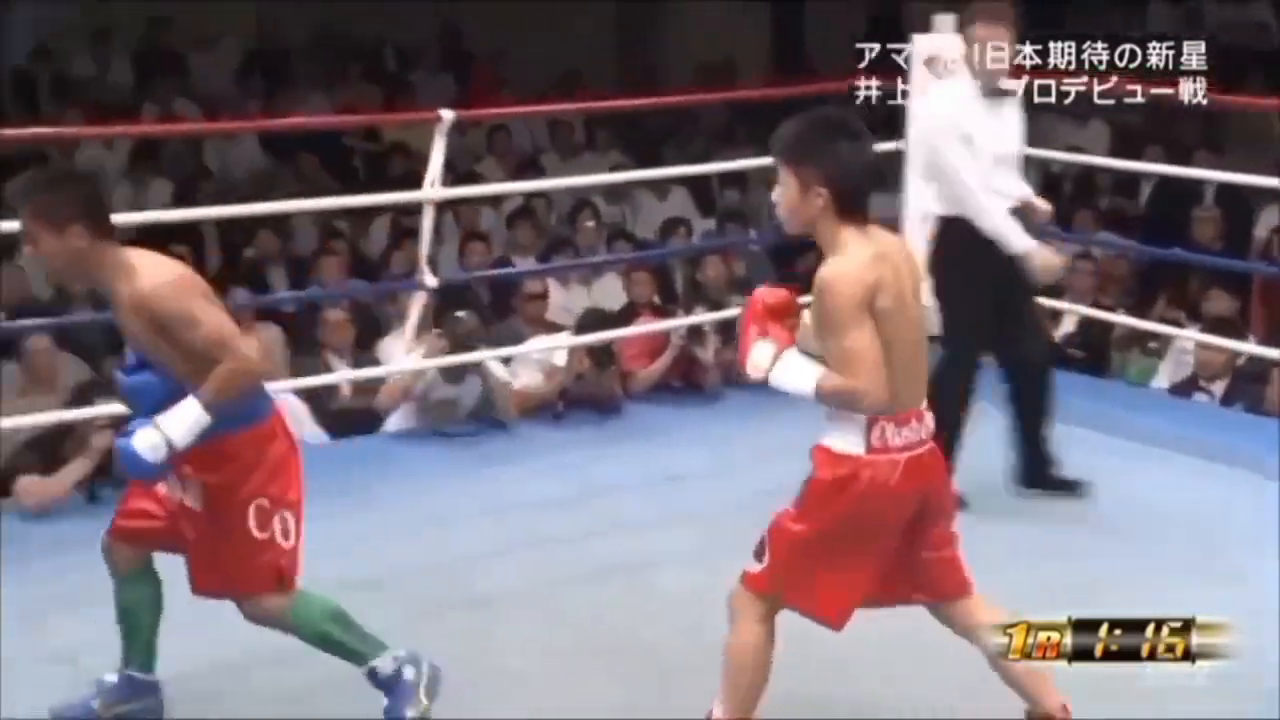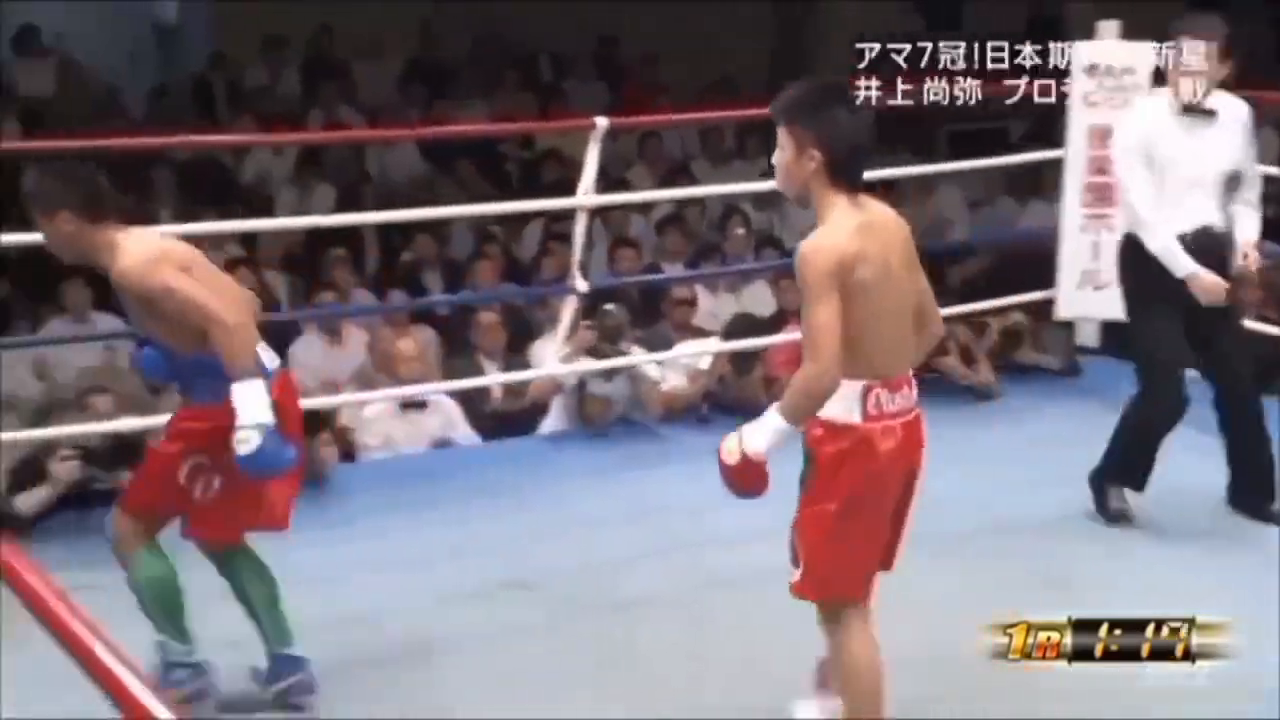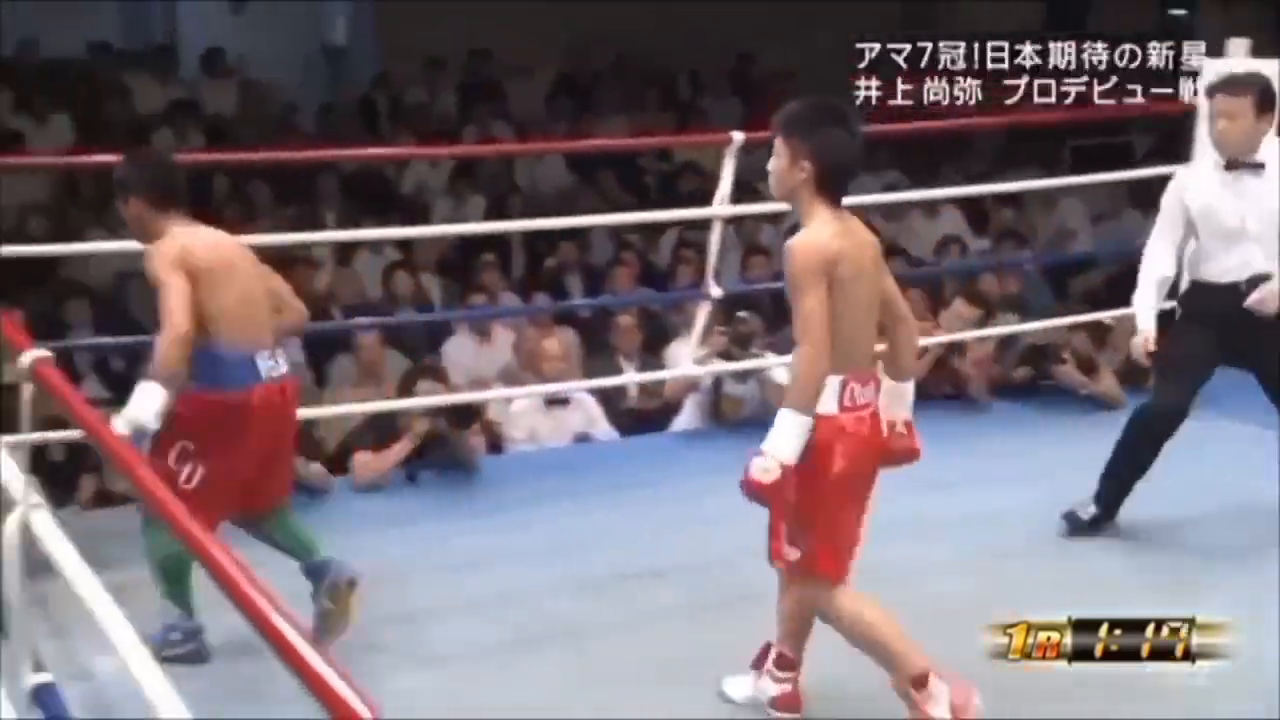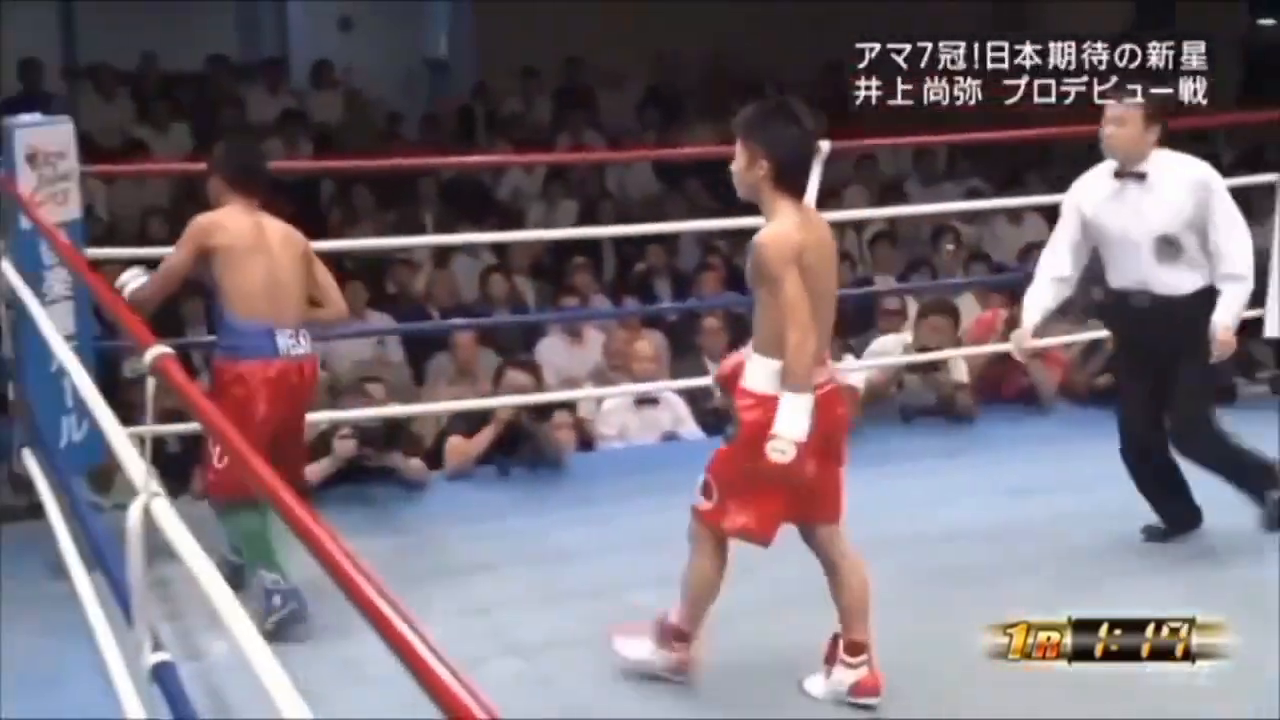
dt=0.3s
person 1, frame 1
left shoulder: (841, 276)
right shoulder: (893, 247)
left elbow: (865, 390)
left wrist: (779, 363)
right wrist: (801, 330)
left hip: (861, 465)
right hip: (918, 452)
left knee: (752, 599)
right knee: (953, 599)
person 1, frame 2
left shoulder: (823, 248)
right shoulder: (890, 223)
left elbow: (821, 376)
right elbow: (929, 325)
left wrist: (756, 438)
left hip: (854, 433)
right hip: (901, 421)
left knee: (840, 603)
right knee: (847, 585)
person 1, frame 3
left shoulder: (807, 246)
right shoulder: (858, 235)
left elbow: (813, 359)
right elbow: (905, 325)
left wrist: (776, 448)
right wrist: (898, 409)
left hip: (828, 424)
right hip: (864, 416)
left knee: (821, 586)
right knee: (805, 563)
person 1, frame 4
left shoulder: (774, 240)
right shoulder: (816, 227)
left elbow: (802, 337)
left wrist: (789, 430)
left hip: (777, 406)
right hip: (823, 396)
left knee: (707, 528)
right knee: (826, 533)
left ankle: (673, 644)
right ankle: (855, 665)
person 2, frame 1
left shoulder: (150, 288)
right shoulder: (122, 283)
left elbow: (244, 363)
left wrist: (170, 428)
right wrist: (146, 380)
left hip: (242, 442)
right hip: (205, 439)
left knee: (265, 598)
right knee: (124, 548)
left ankle: (400, 672)
person 2, frame 2
left shoulder: (131, 266)
right shoulder: (147, 247)
left elbow: (232, 318)
right elbow: (245, 303)
left wrist: (251, 415)
right wrist: (181, 349)
left hip: (227, 406)
right hip: (249, 389)
left knee: (127, 528)
right knee: (219, 537)
left ankle: (182, 666)
right ankle: (287, 667)
person 2, frame 3
left shoulder: (167, 253)
right shoulder: (227, 243)
left elbow: (178, 334)
right elbow: (295, 312)
left wrist: (142, 408)
left hip: (227, 393)
right hip: (275, 381)
right knee: (257, 503)
left ankle: (183, 630)
right ankle: (324, 572)
person 2, frame 4
left shoulder: (207, 226)
right shoulder: (293, 235)
left elbow: (152, 293)
right elbow: (338, 311)
left wrist: (128, 286)
left hip: (248, 365)
right hip: (299, 362)
left knee: (228, 484)
right knee: (267, 465)
left ankle: (277, 591)
right ankle: (247, 552)
person 3, frame 1
left shoulder: (1013, 100)
right shoulder: (944, 106)
right elbow: (967, 186)
left wrist: (1028, 197)
right wrist: (1028, 248)
left hip: (1005, 239)
right hip: (965, 243)
left knee: (1033, 354)
right knee: (961, 361)
left ankle: (1036, 469)
person 3, frame 2
left shoulder: (1238, 119)
right shoulder: (1141, 122)
right elbow: (1143, 211)
right wrist: (1189, 271)
left hip: (1211, 258)
right hip: (1157, 262)
left knee: (1237, 380)
right knee: (1166, 390)
right ankle: (1112, 481)
person 3, frame 3
right shoulder: (1192, 180)
right elbow: (1161, 253)
right wrist: (1144, 319)
right hip: (1209, 304)
right knee: (1162, 408)
right ankle: (1103, 504)
person 3, frame 4
left shoulder: (1194, 178)
right shoulder: (1088, 189)
left elbow: (1235, 250)
right elbow: (1060, 259)
left wrist: (1227, 315)
right wrist: (1031, 316)
left hip: (1189, 314)
right hip: (1130, 316)
left knee: (1191, 434)
right knee: (1138, 438)
right ankle: (1178, 513)
